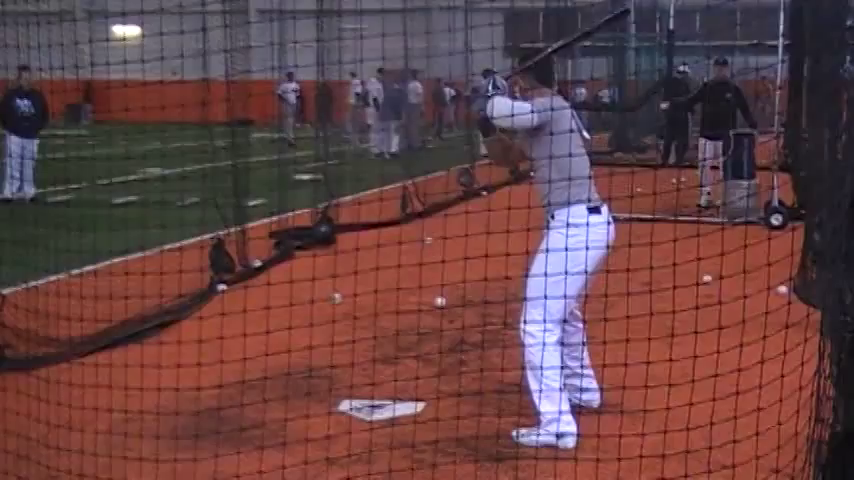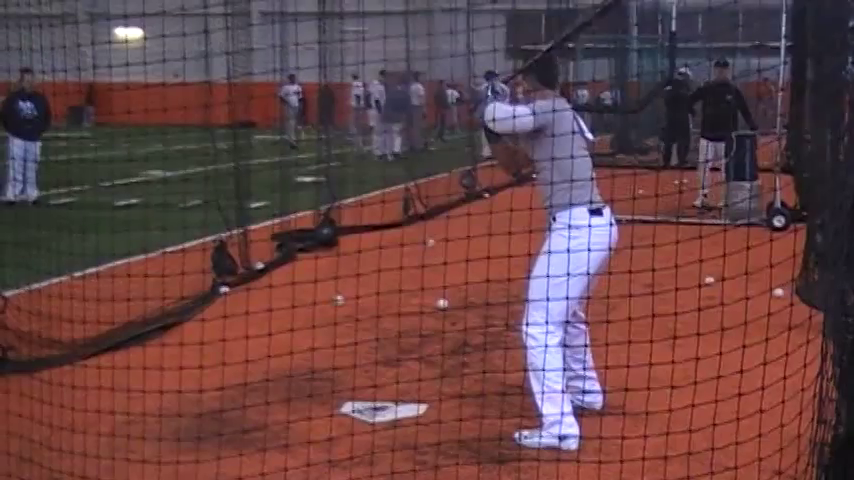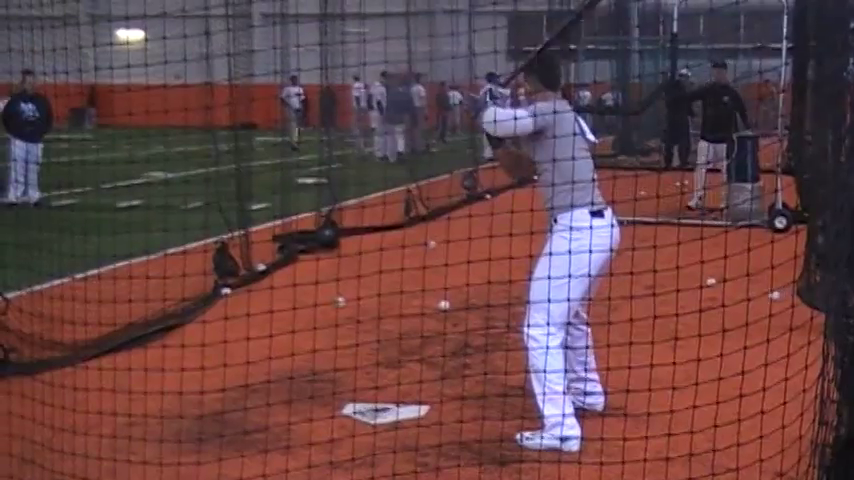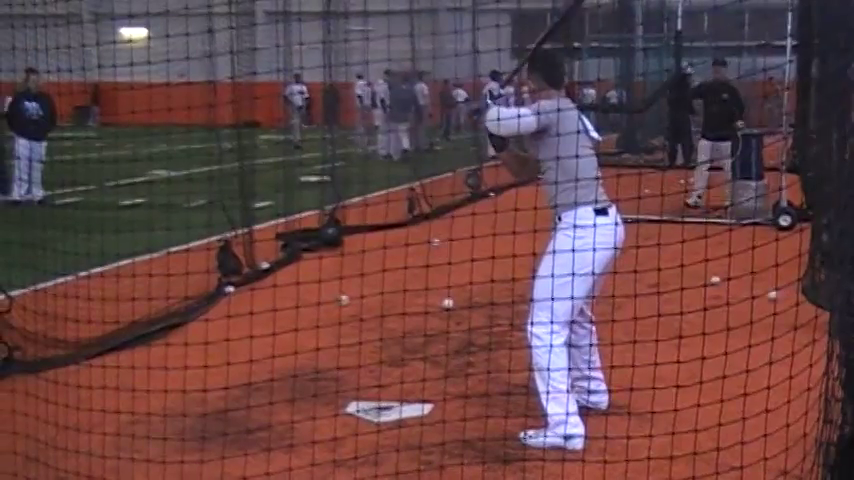
dt=0.1s
person 1, frame 1
left shoulder: (548, 107)
right shoulder: (551, 114)
left elbow: (505, 114)
right elbow: (505, 154)
left wrist: (492, 95)
right wrist: (485, 121)
left hip: (573, 226)
right hip: (593, 222)
left knee: (538, 326)
right knee: (564, 313)
left ankle: (556, 425)
right ankle: (581, 389)
person 1, frame 2
left shoulder: (549, 109)
right shoulder: (554, 116)
left elbow: (504, 117)
right elbow: (513, 162)
left wrist: (489, 102)
right wrist: (490, 128)
left hip: (575, 228)
right hip: (595, 224)
left knee: (540, 328)
right knee: (568, 315)
left ankle: (559, 427)
right ankle: (584, 391)
person 1, frame 3
left shoulder: (548, 111)
right shoulder: (562, 117)
left elbow: (499, 123)
right elbow: (521, 167)
left wrist: (488, 108)
right wrist: (494, 137)
left hip: (577, 230)
right hip: (599, 226)
left knee: (541, 329)
right knee: (570, 316)
left ankle: (561, 429)
right ankle: (586, 393)
person 1, frame 4
left shoulder: (551, 110)
right shoulder: (564, 116)
left elbow: (502, 121)
right elbow: (526, 169)
left wrist: (490, 108)
right wrist: (495, 135)
left hip: (580, 228)
right hip: (603, 224)
left knee: (545, 327)
right knee: (576, 315)
left ankle: (564, 427)
right ankle: (591, 391)
person 2, frame 1
left shoulder: (733, 89)
right shoulder: (706, 87)
left elbow: (745, 109)
right elbow: (690, 101)
left wrist: (754, 127)
right wrist: (672, 103)
left hip: (724, 134)
right hip: (706, 132)
right knee: (704, 164)
right ankle: (706, 195)
person 2, frame 2
left shoulder: (734, 91)
right shoulder: (706, 88)
left elbow: (745, 111)
right elbow: (689, 100)
left wrist: (754, 130)
left hip: (726, 135)
right hip: (707, 134)
right knee: (703, 165)
right ankle: (702, 197)
person 2, frame 3
left shoulder: (732, 92)
right shoulder: (706, 89)
left elbow: (742, 112)
right elbow: (687, 98)
left wrist: (748, 128)
left hip: (725, 137)
right hip: (706, 136)
left knee: (727, 170)
right knee: (701, 166)
left ankle: (729, 201)
right ankle: (698, 199)
person 2, frame 4
left shoulder: (731, 89)
right shoulder: (706, 87)
left elbow: (741, 109)
left wrist: (741, 121)
left hip: (727, 135)
right hip: (707, 134)
left knee: (729, 168)
right knee: (701, 165)
left ankle: (733, 198)
right ankle: (696, 197)
person 3, frame 1
left shoulder: (38, 96)
left elbow: (45, 114)
left wrist: (38, 128)
left hip: (31, 136)
right hip: (14, 135)
left knee: (29, 165)
right knee: (12, 164)
left ankle: (28, 192)
person 3, frame 2
left shoulder: (40, 98)
right shoulder: (13, 97)
left elbow: (47, 116)
left wrist: (41, 131)
right wrist: (10, 130)
left hip: (34, 138)
right hip: (17, 137)
left knee: (32, 167)
right knee: (15, 166)
left ankle: (31, 194)
right ankle: (12, 195)
person 3, frame 3
left shoulder: (42, 100)
right shoulder: (14, 99)
left elbow: (49, 118)
right elbow: (6, 117)
left wrist: (42, 132)
right wrist: (12, 132)
left hip: (36, 140)
right hip: (18, 139)
left knee: (33, 169)
right knee: (17, 168)
left ankle: (33, 196)
right ankle: (14, 197)
person 3, frame 4
left shoulder: (46, 98)
right shoulder: (18, 97)
left elbow: (53, 117)
right elbow: (10, 115)
left wrist: (46, 131)
right wrist: (16, 130)
left hip: (39, 138)
right hip: (22, 137)
left knee: (37, 167)
right knee: (21, 166)
left ankle: (37, 195)
right ankle: (17, 195)
